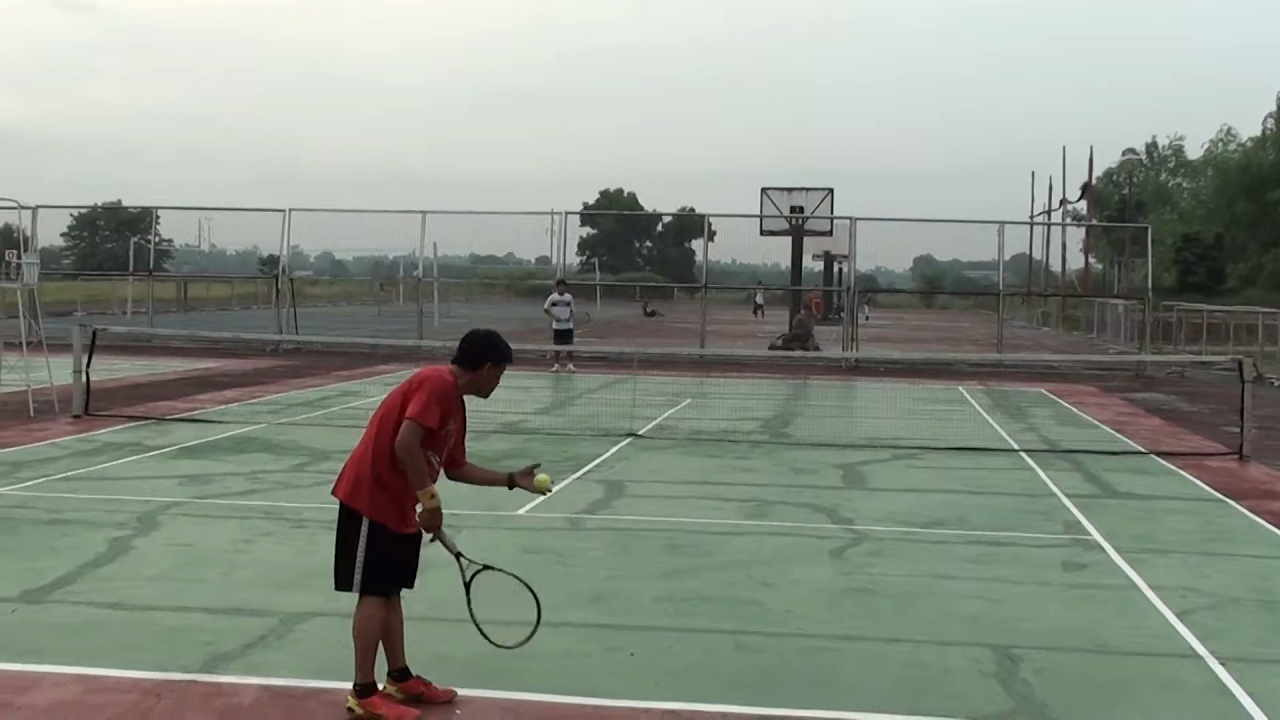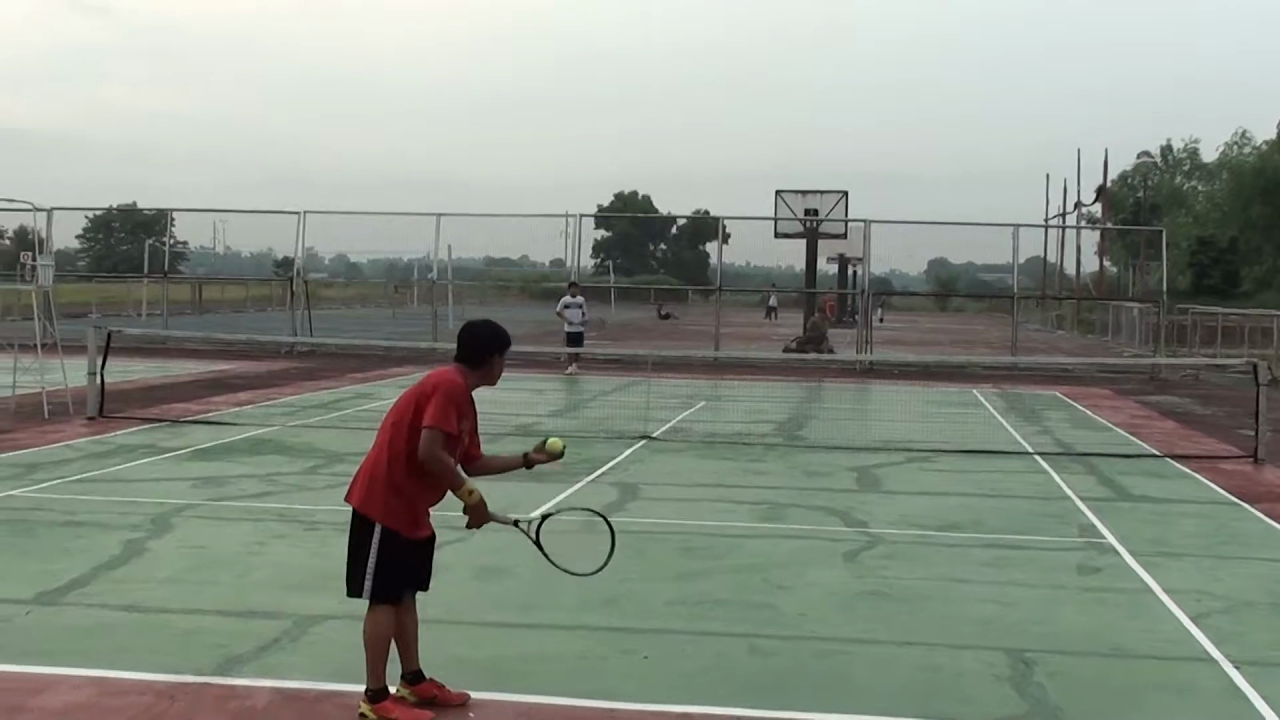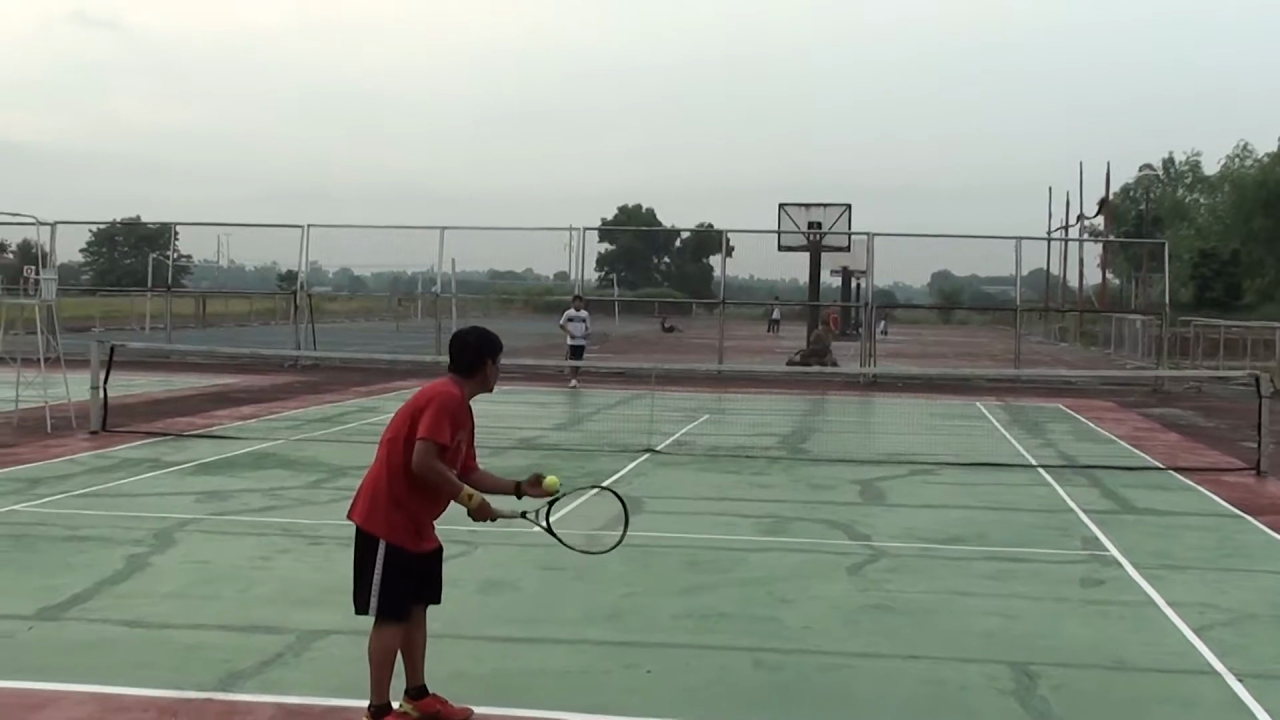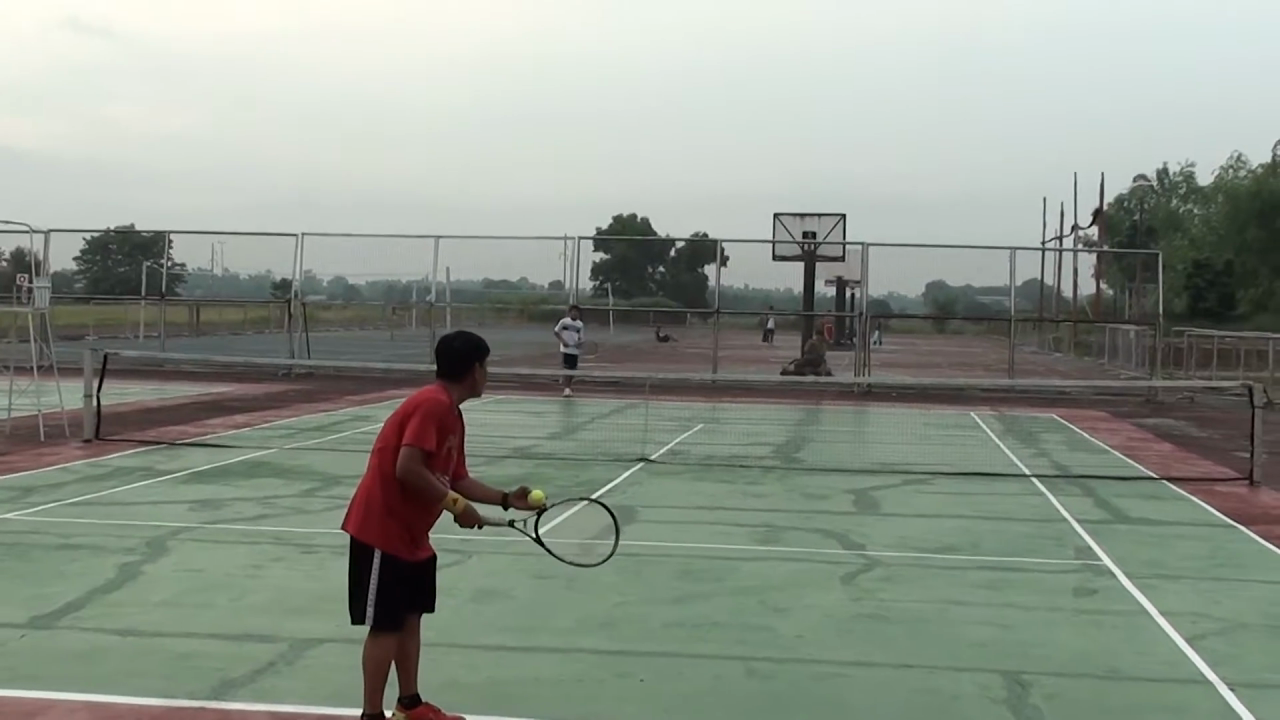
dt=0.2s
person 1, frame 1
left shoulder: (456, 403)
right shoulder: (437, 383)
left elbow: (457, 467)
right elbow: (405, 443)
left wrist: (512, 480)
right wrist: (430, 500)
left hip: (397, 504)
right hip: (370, 498)
left knee: (390, 590)
right knee: (375, 592)
left ankle: (400, 679)
person 1, frame 2
left shoulder: (462, 396)
right shoulder: (448, 386)
left elbow: (472, 462)
right elbow: (429, 452)
left wrist: (528, 459)
right wrist: (471, 497)
left hip: (409, 509)
right hip: (383, 504)
left knee: (405, 594)
right knee: (385, 598)
left ankle: (414, 682)
person 1, frame 3
left shoulder: (460, 407)
right shoulder: (444, 398)
left elbow: (467, 473)
right elbow: (423, 463)
left wrist: (520, 488)
right wrist: (470, 500)
left hip: (415, 525)
right hip: (388, 521)
left knee: (415, 609)
right knee: (391, 615)
person 1, frame 4
left shoulder: (452, 415)
right shoulder: (431, 405)
left elbow: (456, 479)
right elbow: (407, 469)
left wrist: (507, 499)
right wrist: (457, 507)
left hip: (410, 534)
right hip: (382, 531)
left knee: (410, 617)
right knee: (386, 624)
